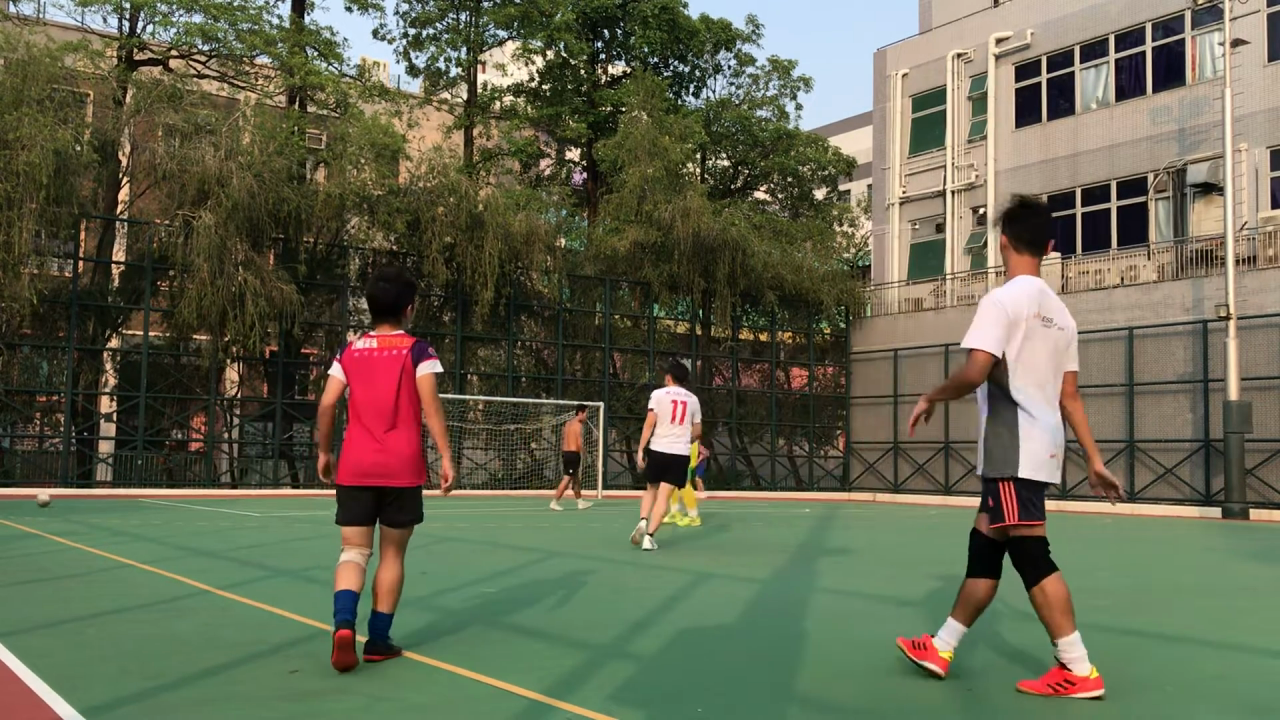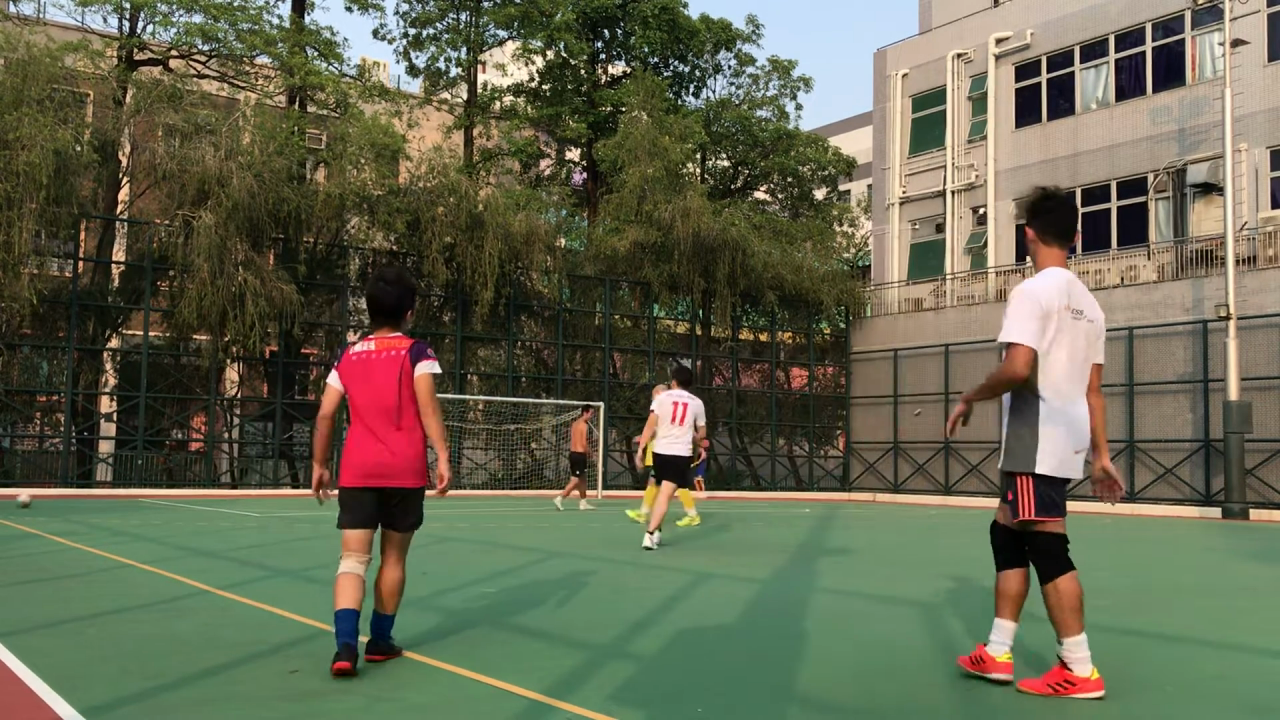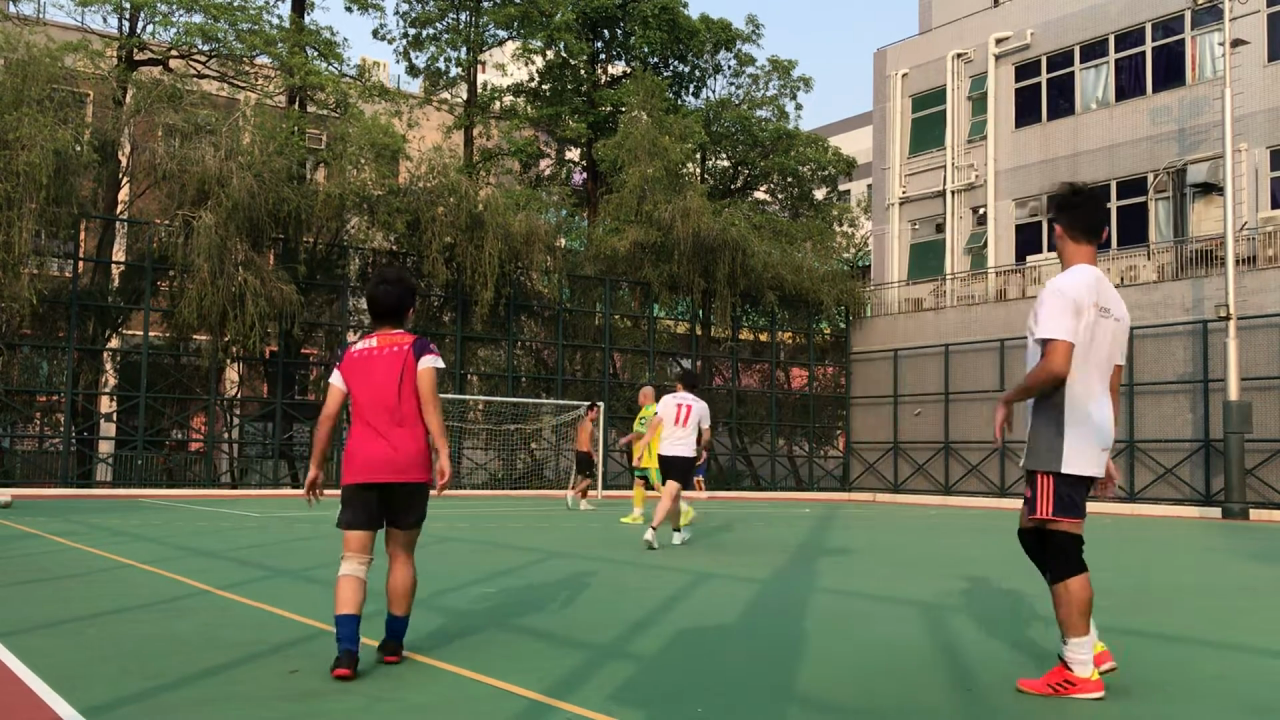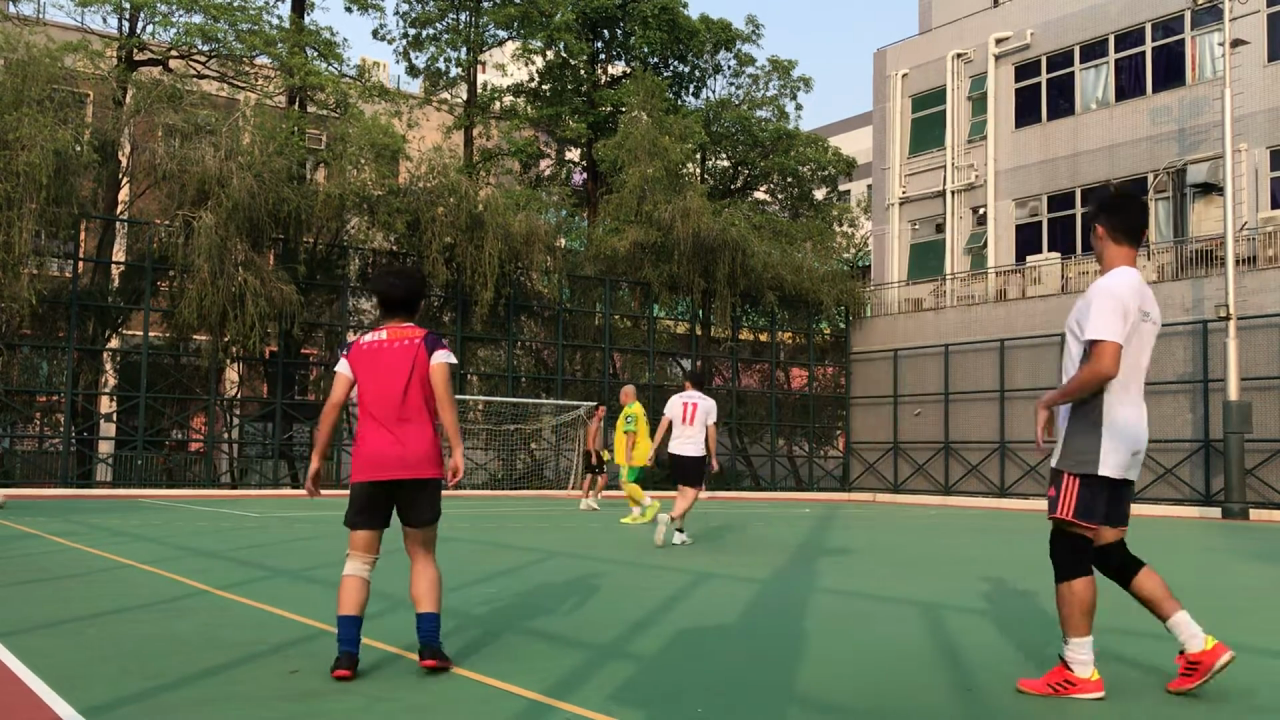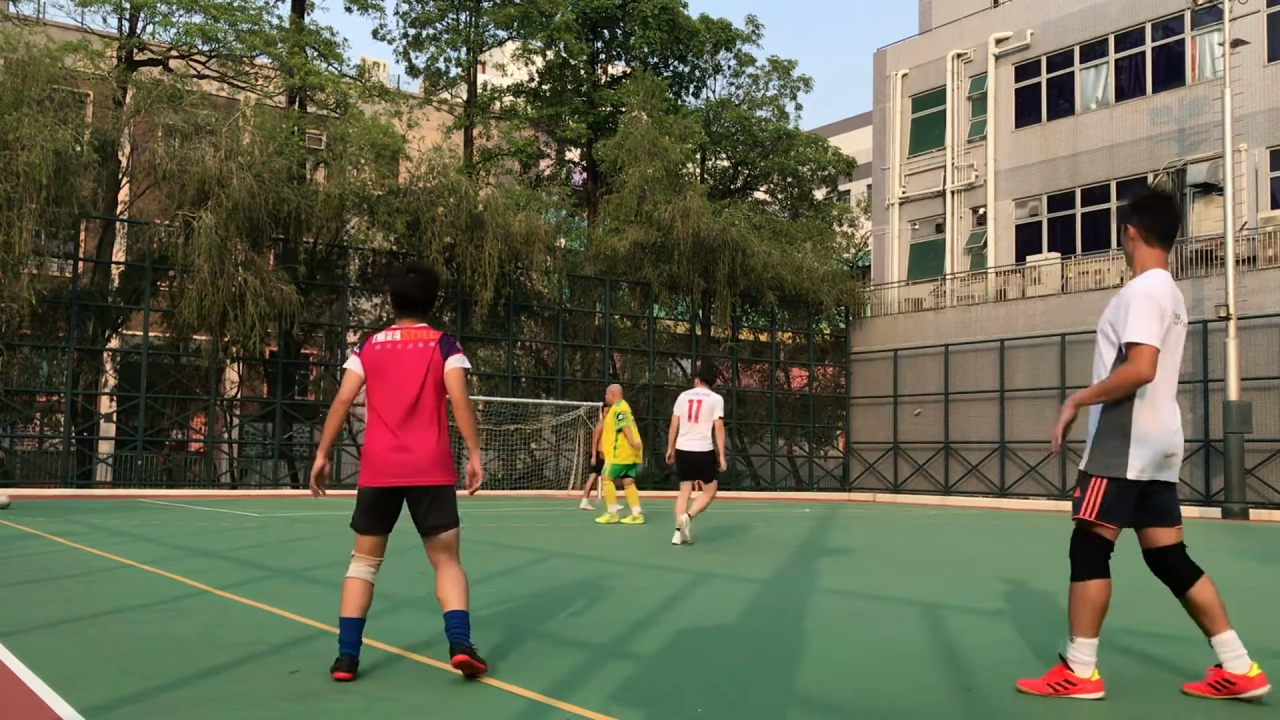
dt=0.1s
person 1, frame 1
left shoulder: (1003, 299)
right shoulder: (1061, 313)
left elbow: (975, 373)
right elbow: (1070, 395)
left wrist: (929, 398)
right wrist: (1094, 460)
left hip: (1014, 448)
right hip: (1042, 445)
left knee: (1030, 554)
right knee: (984, 545)
left ankle: (1078, 669)
right ankle: (941, 647)
person 1, frame 2
left shoulder: (1033, 291)
right shoulder: (1087, 303)
left elbow: (1017, 369)
right elbow: (1094, 388)
left wrist: (968, 398)
right wrist: (1102, 454)
left hip: (1038, 439)
right hip: (1067, 440)
left knee: (1046, 548)
right knee: (1005, 534)
left ankle: (1078, 670)
right ankle: (998, 651)
person 1, frame 3
left shoulder: (1064, 287)
right shoulder: (1113, 301)
left elbow: (1055, 366)
left wrist: (1007, 400)
right wrist: (1106, 456)
left hip: (1061, 439)
right hip: (1089, 438)
left knee: (1061, 548)
right knee: (1037, 535)
left ankle: (1079, 670)
right ankle: (1091, 648)
person 1, frame 4
left shoulder: (1108, 288)
right shoulder: (1142, 293)
left elbow: (1103, 367)
left wrist: (1051, 399)
left hip: (1095, 441)
right hip: (1121, 440)
left knee: (1071, 548)
right knee: (1110, 552)
left ankle: (1077, 670)
right ankle: (1200, 644)
person 1, frame 5
left shoulder: (1143, 290)
right shoulder: (1171, 295)
left elbow: (1140, 369)
left wrist: (1076, 400)
left hip: (1127, 444)
right hip: (1157, 446)
left knee: (1089, 548)
right knee: (1170, 558)
left ankle: (1080, 670)
right ankle: (1239, 668)
person 2, frame 1
left shoulder: (349, 352)
right shoulder: (418, 350)
left elbow: (326, 405)
right elbow: (430, 405)
left wrist: (324, 452)
right wrist: (445, 457)
left hip: (356, 468)
right hip: (404, 469)
left knee: (353, 552)
right knee: (392, 553)
left ankle: (344, 624)
right ankle: (378, 639)
person 2, frame 2
left shoulder: (348, 356)
right shoulder: (417, 351)
left elbow: (326, 413)
right elbow: (428, 406)
left wrist: (319, 464)
right wrist: (443, 457)
left hip: (357, 470)
right hip: (406, 470)
left knee: (353, 558)
right knee: (394, 556)
left ankle: (346, 645)
right ankle: (380, 640)
person 2, frame 3
left shoulder: (350, 355)
right shoulder: (420, 348)
left elbow: (328, 414)
right elbow: (429, 400)
left wrist: (315, 465)
right wrist: (442, 453)
left hip: (360, 468)
right hip: (409, 467)
left knee: (354, 559)
right knee: (402, 554)
left ankle: (346, 651)
right ankle: (393, 640)
person 2, frame 4
left shoulder: (357, 347)
right shoulder: (430, 342)
left elbow: (334, 404)
right elbow: (442, 394)
left wrist: (317, 458)
right wrist: (457, 449)
left hip: (369, 465)
right hip: (420, 464)
left knee: (360, 559)
right knee: (423, 555)
left ankle: (346, 654)
right ankle: (430, 644)
person 2, frame 5
left shoulder: (369, 346)
right shoulder: (445, 345)
left elbow: (342, 400)
right elbow: (459, 400)
left wrist: (322, 455)
right wrist: (474, 454)
left hip: (377, 470)
right hip: (431, 470)
left knee: (364, 561)
right knee: (447, 561)
left ankle: (347, 655)
right ankle: (461, 643)
person 3, frame 1
left shoulder: (659, 394)
right shoulder: (693, 399)
left elbow: (649, 424)
right elbow: (697, 431)
left wrist: (640, 450)
left hip: (658, 450)
right hip: (681, 454)
left knee: (651, 492)
right knee: (663, 497)
left ankle: (644, 522)
right ankle: (648, 537)
person 3, frame 2
left shoulder: (662, 397)
right shoulder: (697, 402)
left elbow: (650, 425)
right elbow: (702, 433)
left wrist: (640, 449)
left hip: (660, 451)
right hip: (682, 454)
left knee: (664, 493)
right knee: (664, 496)
left ankle: (656, 532)
right ankle: (650, 535)
person 3, frame 3
left shoulder: (667, 399)
right shoulder: (702, 405)
left elbow: (653, 427)
right elbow: (706, 436)
left wrist: (640, 448)
right wrist: (699, 449)
left hip: (665, 453)
right hip: (686, 455)
left knee: (673, 494)
right knee: (668, 496)
left ankle: (678, 532)
right ankle: (652, 530)
person 3, frame 4
left shoulder: (675, 399)
right shoulder: (709, 402)
left elbow: (662, 427)
right elbow: (711, 433)
left wrist: (653, 450)
right wrist: (713, 458)
left hip: (675, 452)
right hip: (695, 454)
left knee: (683, 493)
right knee: (690, 497)
left ankle: (678, 533)
right ankle: (668, 518)
person 3, frame 5
left shoulder: (683, 396)
right shoulder: (716, 399)
left elbow: (674, 425)
right elbow: (719, 428)
left wrist: (670, 449)
right wrist: (721, 455)
left hip: (682, 448)
right hip: (702, 450)
left knee: (684, 491)
right knee: (710, 490)
left ankle: (679, 532)
right ankle: (688, 516)
